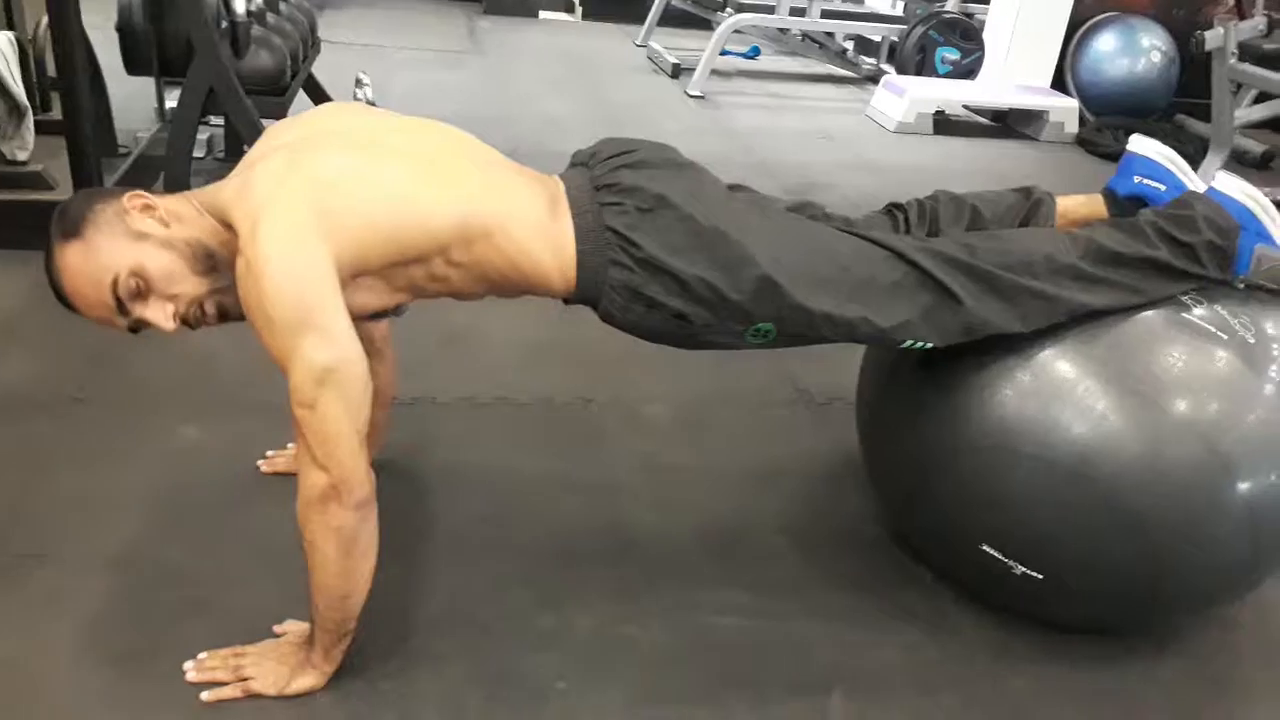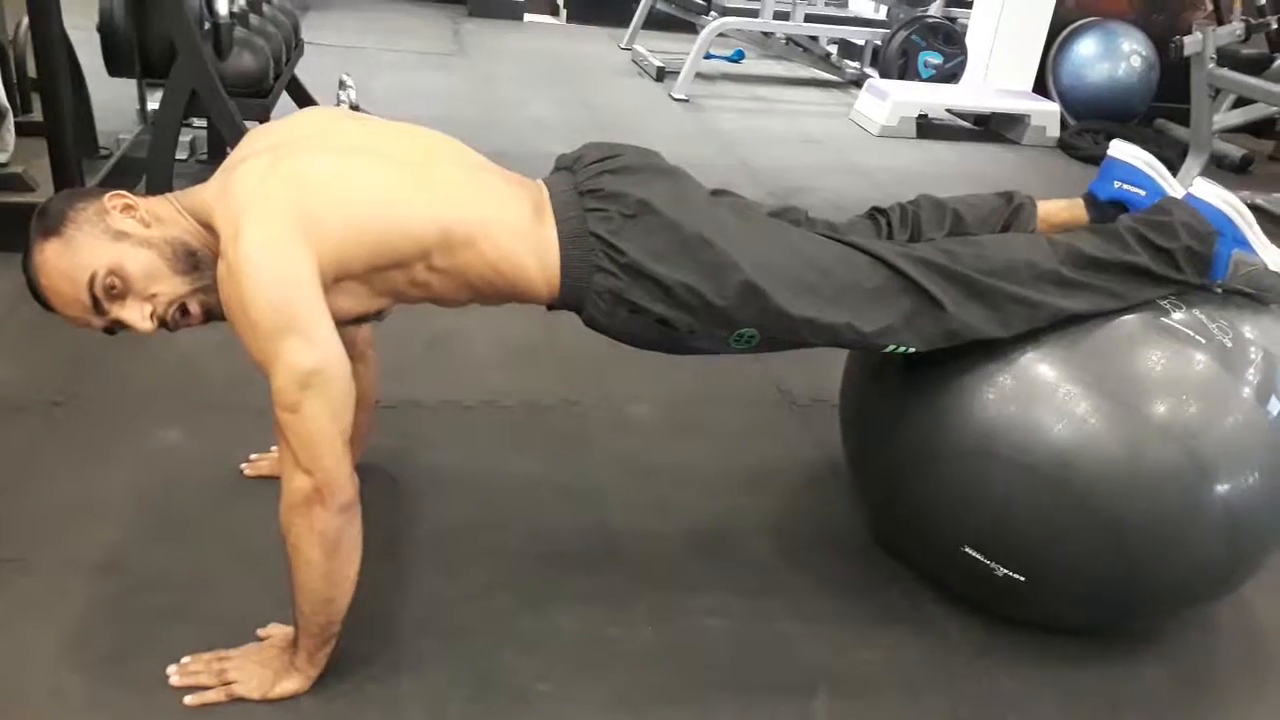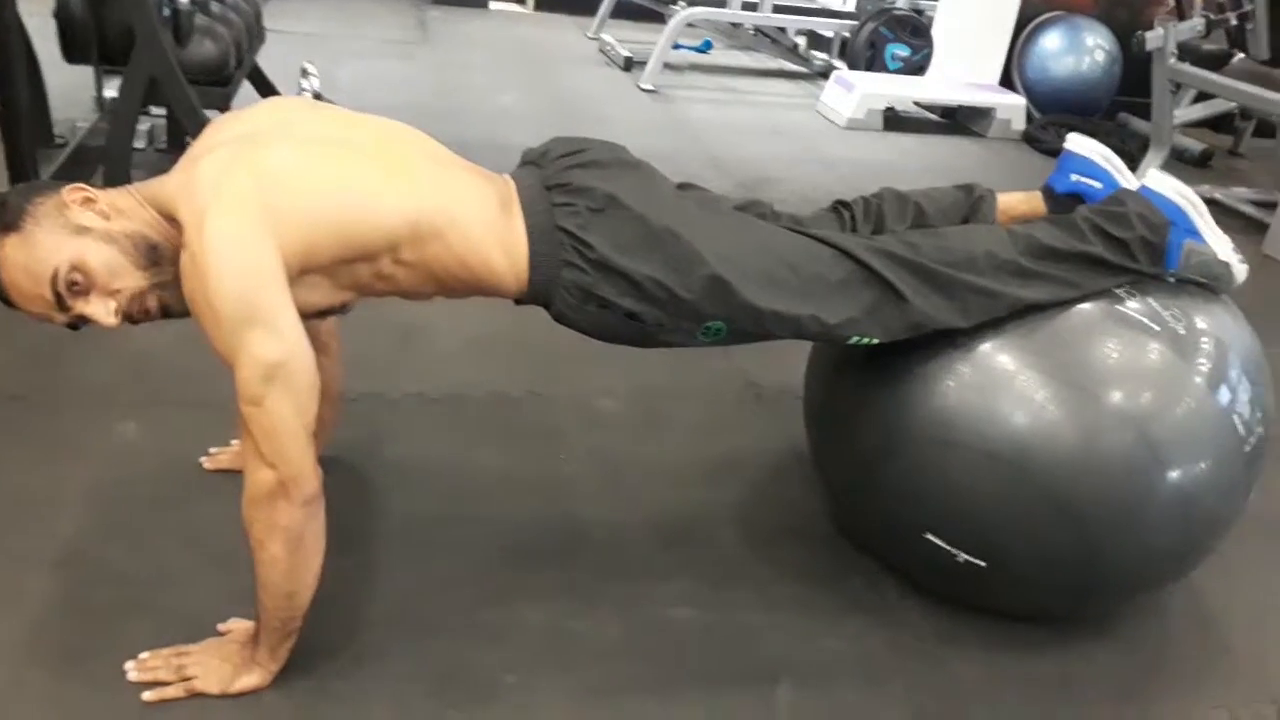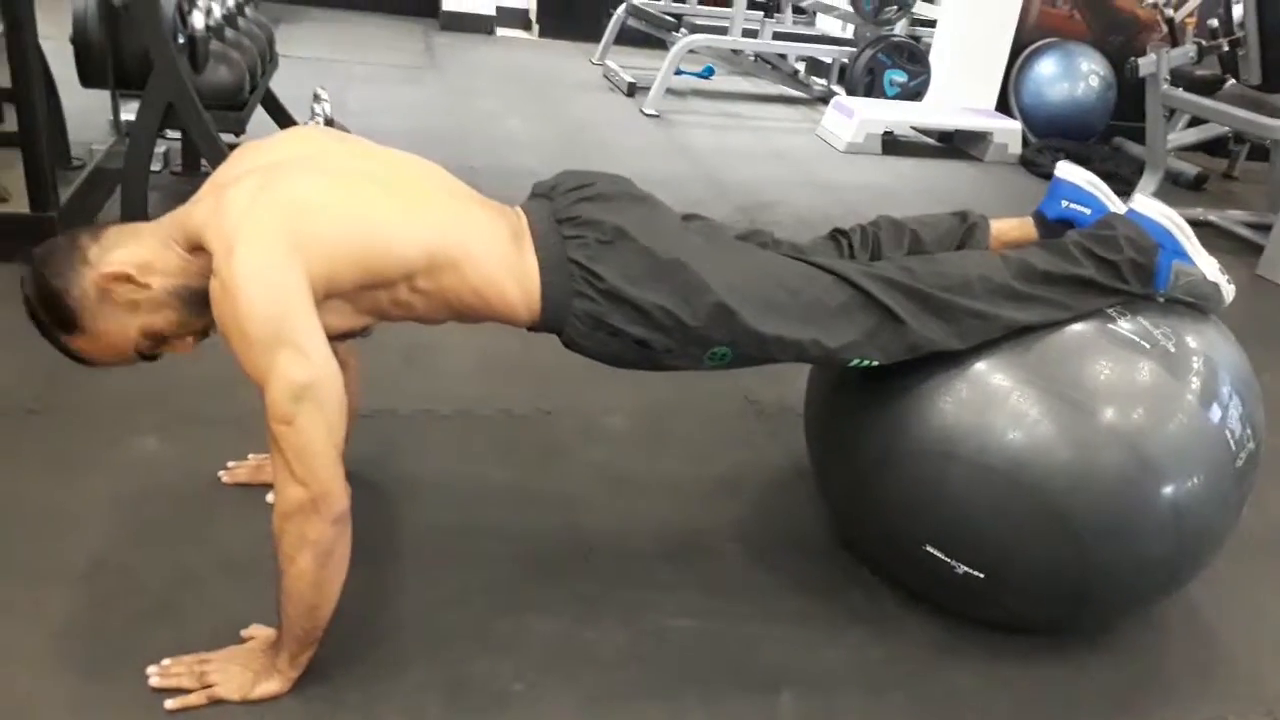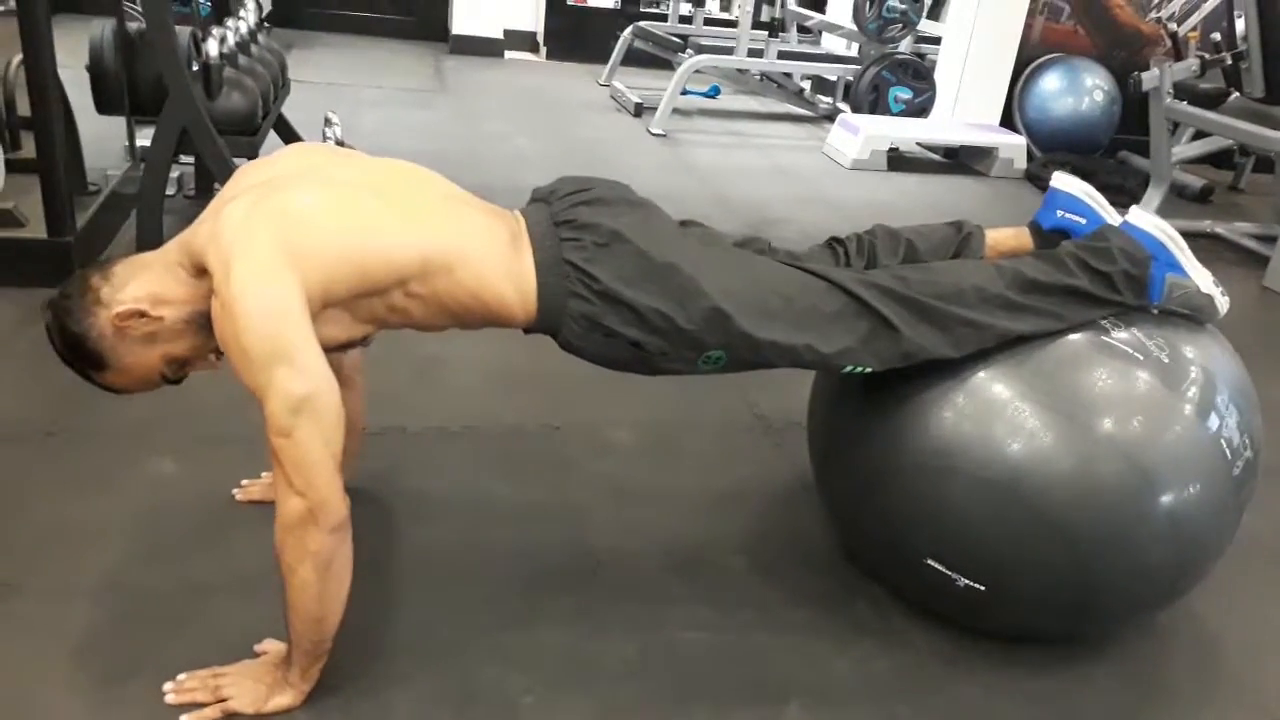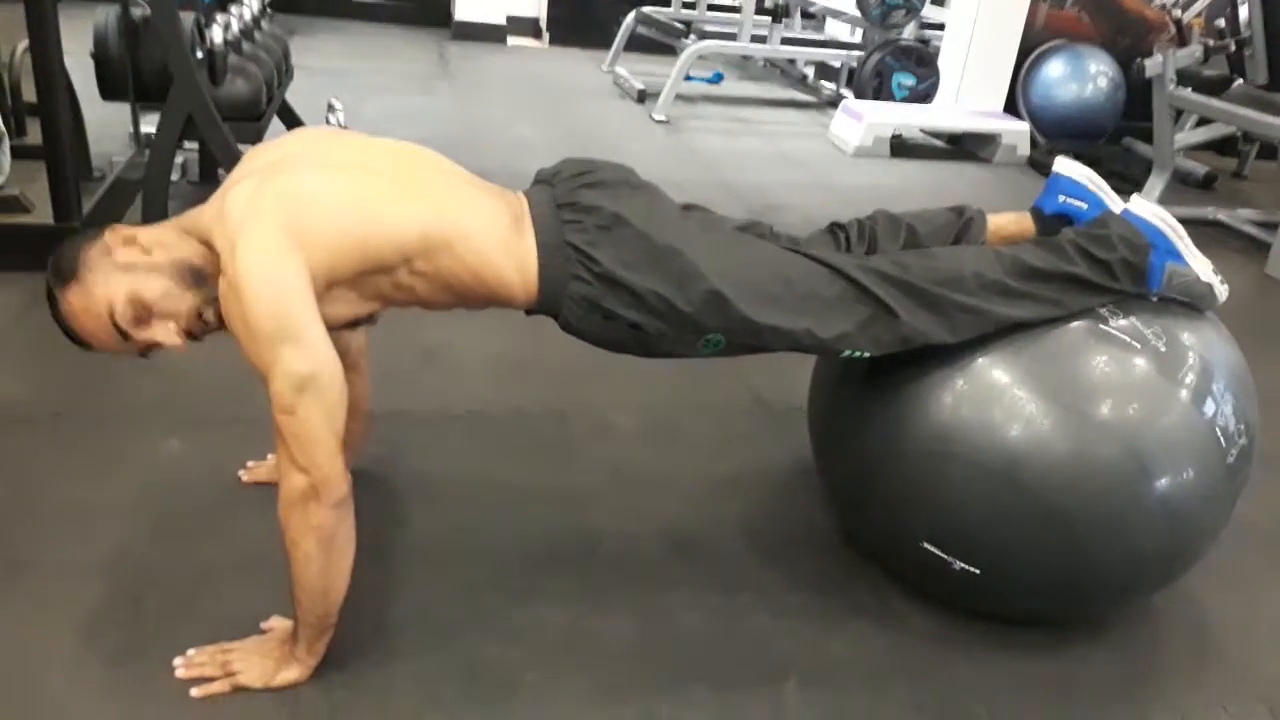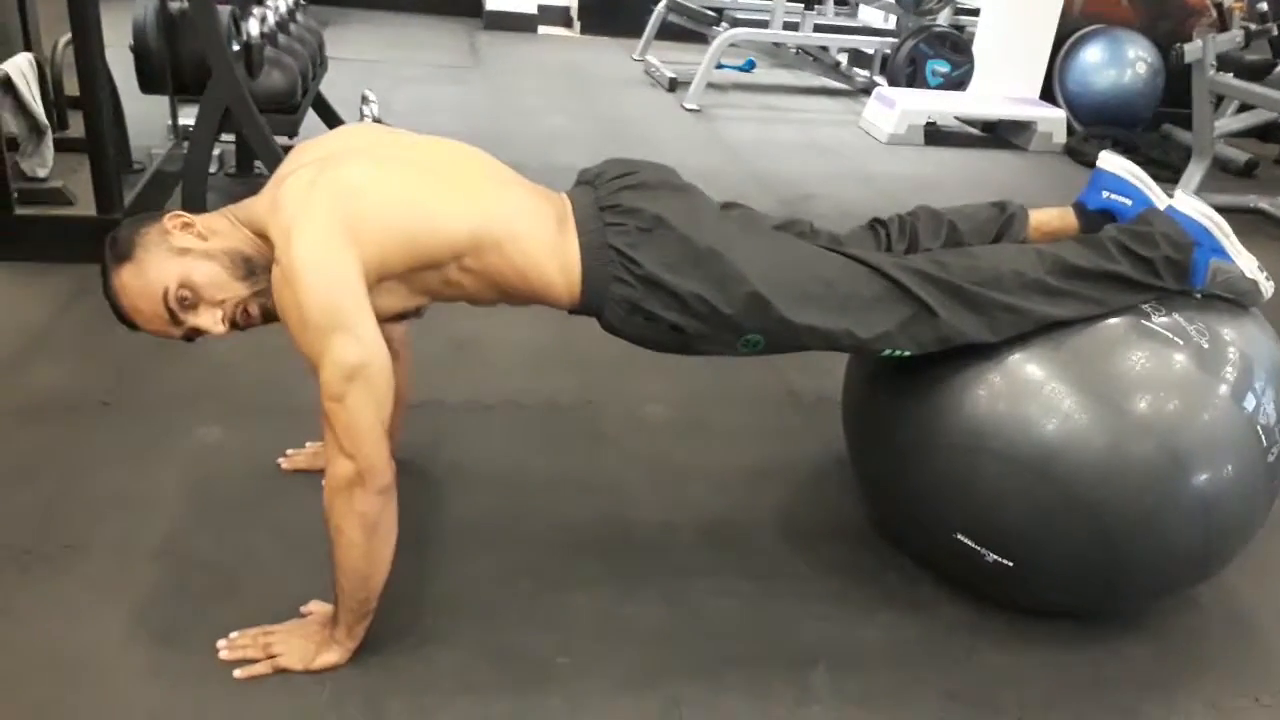
dt=0.5s
person 1, frame 1
left shoulder: (270, 255)
right shoulder: (283, 153)
left elbow: (339, 490)
left wrist: (318, 656)
right wrist: (354, 434)
left hip: (648, 256)
right hip: (619, 188)
left knee: (931, 290)
right knee: (893, 243)
right ankle: (1119, 196)
person 1, frame 2
left shoulder: (252, 257)
right shoulder: (264, 156)
left elbow: (323, 494)
left wrist: (303, 657)
right wrist: (332, 436)
left hip: (631, 262)
right hip: (605, 193)
left knee: (910, 301)
right knee: (875, 248)
right ankle: (1103, 201)
person 1, frame 3
left shoulder: (214, 251)
right shoulder: (228, 147)
left elbow: (289, 492)
left wrist: (261, 655)
right wrist: (300, 432)
left hip: (598, 257)
right hip: (570, 188)
left knee: (874, 290)
right knee: (836, 240)
left ankle: (1144, 231)
right ankle: (1058, 192)
person 1, frame 4
left shoulder: (245, 277)
right shoulder: (250, 176)
left elbow: (321, 503)
right wrist: (304, 442)
left hip: (605, 287)
right hip: (582, 219)
left knee: (873, 313)
right knee: (840, 272)
left ankle: (1133, 252)
right ankle: (1050, 215)
person 1, frame 5
left shoulder: (243, 292)
right shoulder: (253, 194)
left elbow: (319, 514)
right wrist: (321, 457)
left hip: (604, 288)
right hip: (578, 223)
left knee: (869, 321)
right knee: (832, 273)
left ankle: (1129, 263)
right ankle: (1049, 227)
person 1, frame 6
left shoulder: (250, 271)
right shoulder: (261, 178)
left elbow: (320, 491)
left wrist: (300, 650)
right wrist: (335, 440)
left hip: (603, 270)
right hip: (582, 206)
left knee: (865, 306)
right knee: (836, 264)
left ankle: (1128, 253)
right ankle: (1048, 210)
person 1, frame 7
left shoulder: (301, 260)
right shoulder: (308, 171)
left elbow: (365, 480)
left wrist: (339, 634)
right wrist: (364, 434)
left hip: (647, 270)
right hip: (622, 203)
left knee: (906, 304)
right knee: (869, 254)
left ankle: (1170, 249)
right ankle: (1087, 208)
